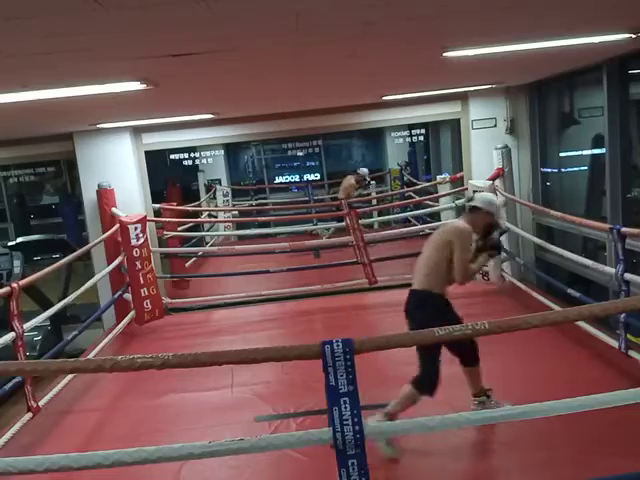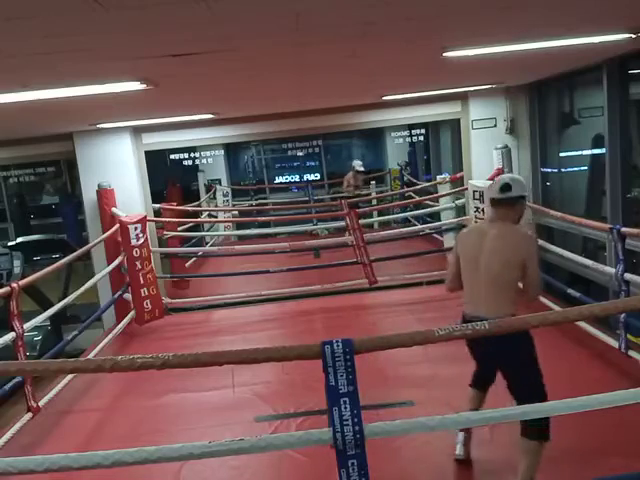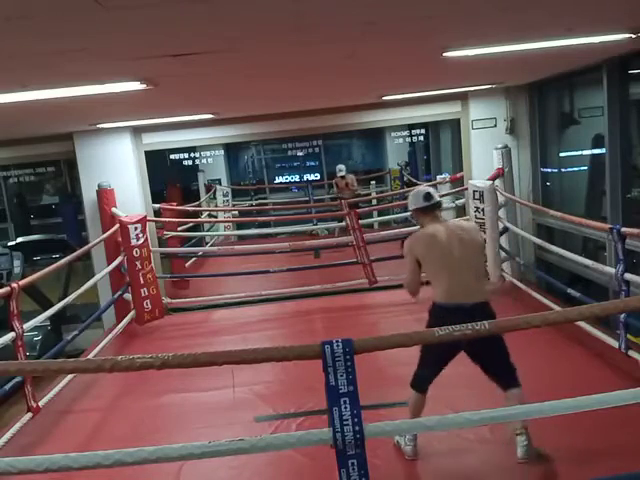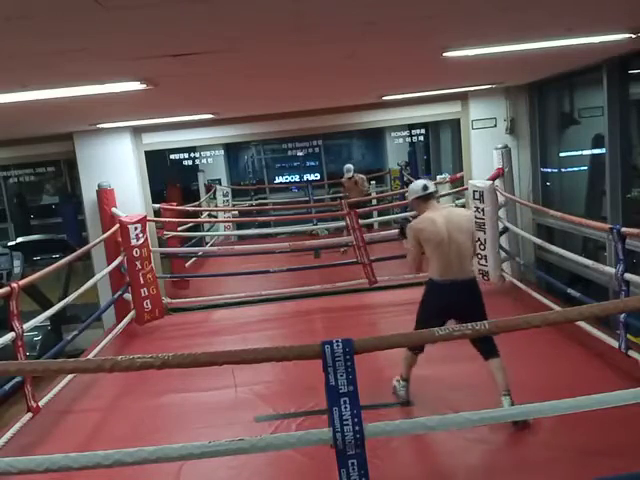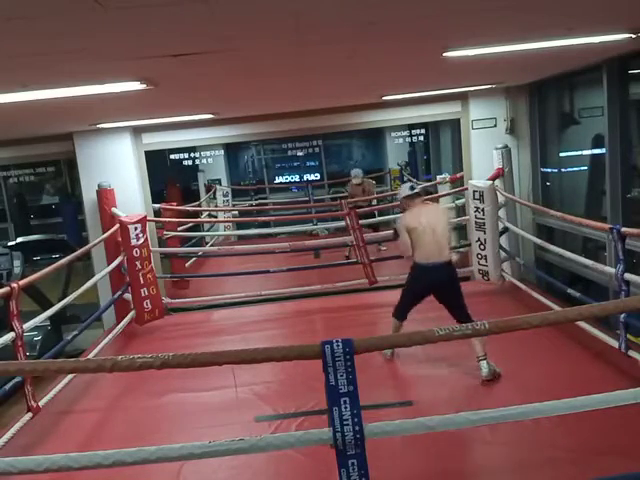
dt=0.7s
person 1, frame 1
left shoulder: (453, 228)
right shoulder: (462, 230)
right elbow: (461, 277)
left wrist: (479, 253)
right wrist: (485, 256)
left hip: (424, 299)
right hip: (426, 304)
left knee: (468, 348)
right knee: (429, 377)
left ankle: (481, 399)
right ankle: (384, 419)
person 1, frame 2
left shoulder: (465, 236)
right shoulder: (524, 240)
left elbow: (451, 284)
right elbow: (534, 292)
left hip: (472, 327)
right hip: (507, 331)
left knee: (483, 375)
left ankle: (463, 439)
person 1, frame 3
left shoulder: (415, 243)
right shoulder: (472, 230)
left elbow: (412, 290)
right elbow: (482, 275)
left hip: (444, 317)
right hip: (480, 314)
left knee: (423, 378)
right knee: (507, 377)
left ankle: (410, 440)
right ankle: (522, 438)
person 1, frame 4
left shoulder: (416, 227)
right shoulder: (466, 215)
left elbow: (416, 268)
left wrist: (410, 244)
left hip: (438, 291)
right hip: (468, 288)
right knee: (488, 346)
left ankle: (403, 384)
right ankle: (507, 401)
person 1, frame 5
left shoulder: (405, 219)
right shoulder: (441, 211)
left elbow: (407, 252)
left hip: (421, 271)
right hip: (445, 270)
left knee: (401, 311)
right knee: (464, 318)
left ankle: (390, 348)
right ankle: (484, 365)
